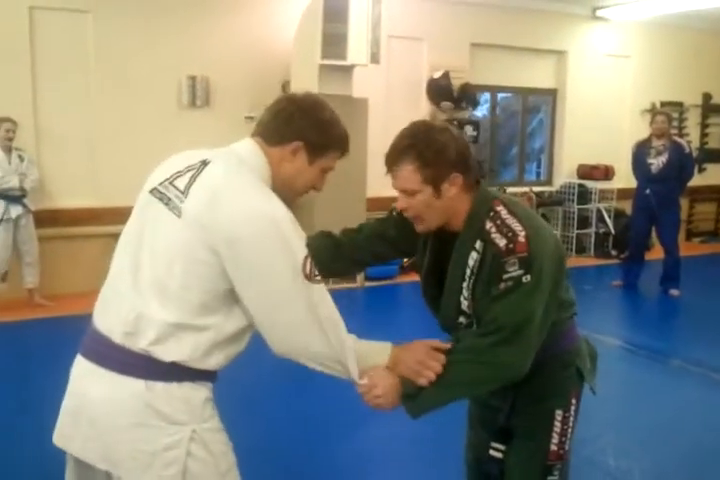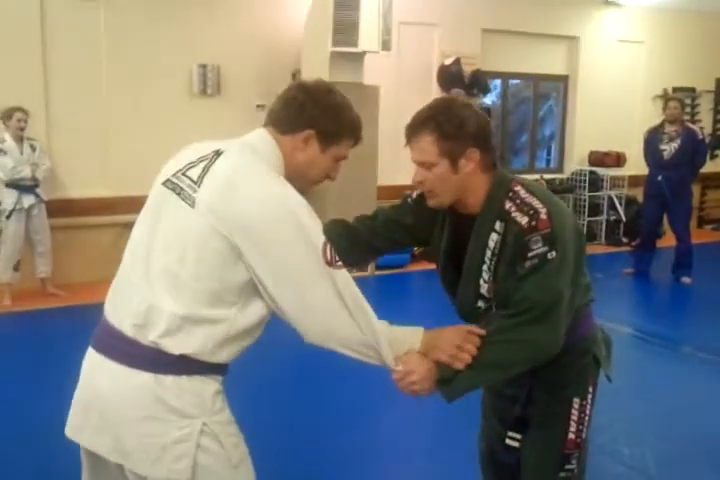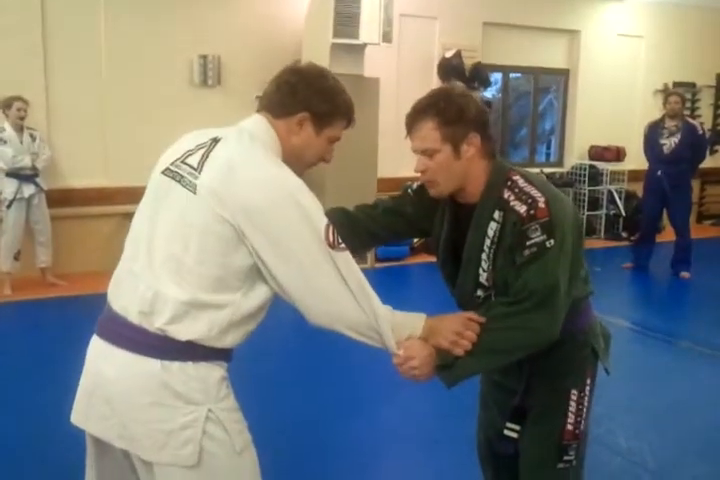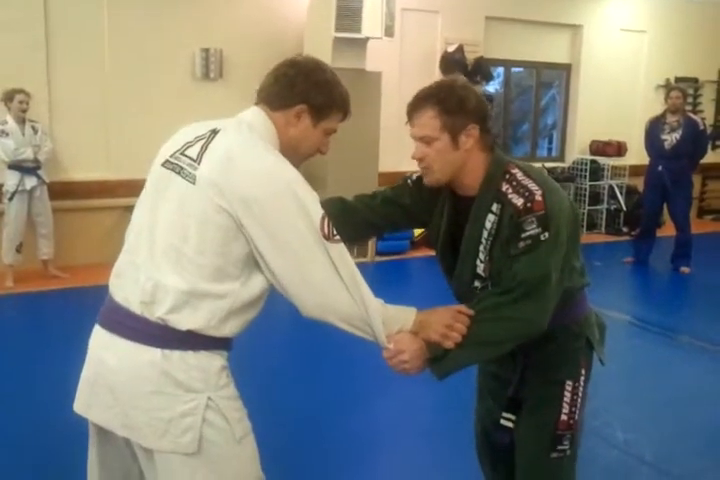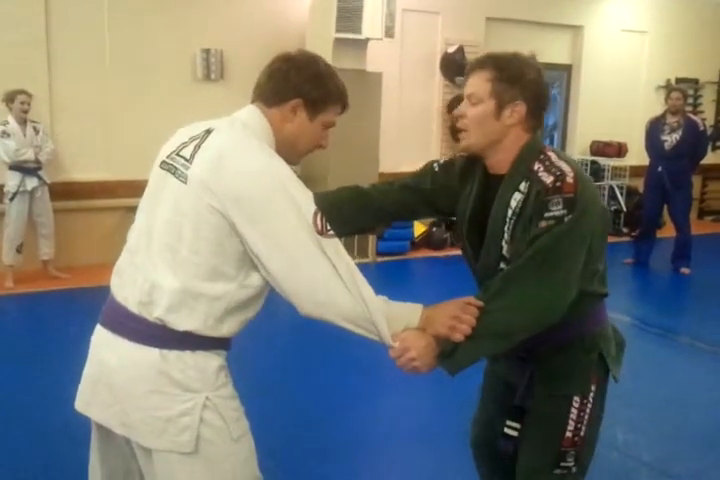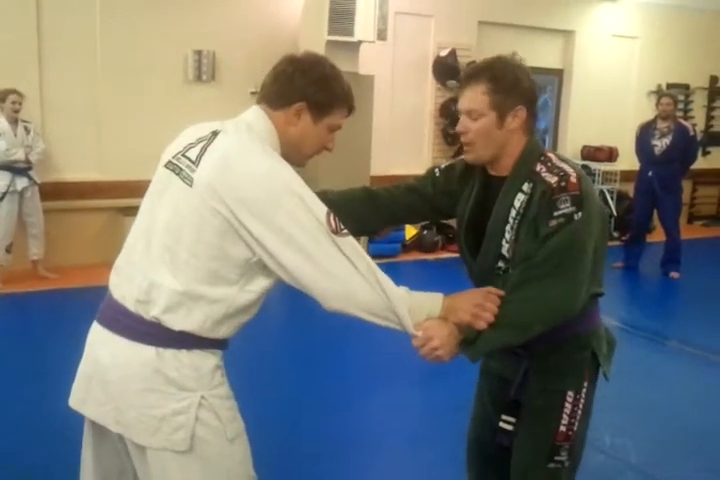
dt=0.5s
person 1, frame 1
left shoulder: (182, 165)
right shoulder: (257, 213)
right elbow: (304, 332)
right wrist: (389, 358)
left hip: (94, 377)
right hip: (156, 403)
person 1, frame 2
left shoulder: (198, 156)
right shoulder: (270, 202)
right elbow: (329, 316)
right wrist: (422, 343)
left hip: (106, 369)
right hip: (166, 396)
person 1, frame 3
left shoulder: (192, 146)
right shoulder: (268, 184)
right elbow: (331, 294)
right wrist: (421, 329)
left hip: (111, 356)
right hip: (173, 383)
person 1, frame 4
left shoulder: (192, 137)
right shoulder: (266, 174)
right elbow: (324, 286)
right wrist: (412, 322)
left hip: (113, 344)
right hip: (173, 372)
person 1, frame 5
left shoulder: (194, 138)
right shoulder: (257, 171)
right elbow: (321, 285)
right wrist: (419, 318)
left hip: (116, 346)
right hip: (172, 371)
person 1, frame 6
left shoulder: (199, 138)
right shoulder: (261, 175)
right elbow: (339, 277)
right wrist: (440, 308)
left hip: (113, 343)
right hip: (168, 370)
person 2, frame 1
left shoulder: (519, 243)
right shoulder: (422, 217)
left elbow: (504, 352)
right elbow: (354, 247)
left wrist: (407, 386)
left hip: (545, 371)
right hip: (494, 368)
person 2, frame 2
left shoulder: (538, 222)
right shoulder: (436, 204)
left elbow: (537, 332)
right elbow: (370, 233)
left wrist: (443, 369)
left hip: (562, 360)
right hip: (506, 356)
person 2, frame 3
left shoulder: (536, 211)
right shoulder: (437, 194)
left elbow: (536, 319)
right elbow: (373, 222)
left wrist: (443, 354)
left hip: (560, 352)
right hip: (506, 348)
person 2, frame 4
left shoulder: (534, 202)
right shoulder: (436, 186)
left elbow: (525, 308)
right elbow: (368, 211)
left wrist: (434, 347)
left hip: (555, 343)
right hip: (502, 342)
person 2, frame 5
left shoulder: (562, 189)
right shoulder: (468, 171)
left elbow: (537, 296)
right elbow: (388, 200)
left wrist: (443, 342)
left hip: (569, 355)
right hip: (512, 347)
person 2, frame 6
left shoulder: (563, 191)
right shoulder: (466, 176)
left elbow: (555, 294)
right elbow: (388, 204)
left wrist: (464, 331)
left hip: (561, 354)
right hip: (505, 345)
person 3, frame 1
left shoulder: (21, 155)
left elbow: (34, 177)
left wrist: (23, 187)
right wrist: (19, 181)
left hip: (21, 207)
left knee: (30, 251)
left ankle: (34, 294)
person 3, frame 2
left shoulder: (33, 145)
left elbow: (45, 166)
left wrist: (35, 177)
right wrist: (31, 171)
left hip: (34, 196)
left knee: (43, 241)
left ankle: (47, 284)
person 3, frame 3
left shoulder: (34, 134)
left elbow: (46, 155)
left wrist: (34, 166)
right wrist: (31, 160)
left hip: (34, 186)
left knee: (43, 230)
left ankle: (47, 273)
person 3, frame 4
left shoulder: (36, 127)
left elbow: (47, 148)
left wrist: (35, 158)
right wrist: (32, 153)
left hip: (36, 178)
right hip: (16, 180)
left knee: (45, 222)
left ankle: (48, 265)
person 3, frame 5
left shoulder: (37, 127)
left elbow: (49, 149)
left wrist: (38, 159)
right wrist: (33, 154)
left hip: (37, 179)
right hip: (17, 181)
left knee: (46, 223)
left ankle: (48, 266)
person 3, frame 6
left shoulder: (28, 127)
left elbow: (39, 149)
left wrist: (27, 159)
right wrist: (23, 154)
left hip: (28, 179)
left knee: (35, 223)
left ankle: (38, 266)
person 4, frame 1
left shoulder: (680, 147)
right shoulder: (640, 147)
left elbow: (687, 171)
left wrist: (673, 190)
right wrist: (646, 186)
left hip: (667, 202)
right hip: (643, 199)
left knee: (670, 243)
right knee: (636, 240)
left ankle: (670, 284)
right ankle: (629, 279)
person 4, frame 2
left shoulder: (692, 133)
right shoulder: (652, 133)
left elbow: (700, 157)
left wrist: (685, 176)
right wrist: (657, 172)
left hip: (679, 188)
right hip: (655, 185)
left knee: (681, 230)
right knee: (648, 228)
left ankle: (682, 271)
right ankle: (640, 266)
person 4, frame 3
left shoulder: (693, 128)
right shoulder: (652, 127)
left elbow: (700, 152)
left wrist: (686, 171)
right wrist: (657, 167)
left hip: (679, 183)
right hip: (655, 180)
left knee: (681, 225)
right knee: (648, 222)
left ankle: (682, 266)
right ankle: (639, 260)
person 4, frame 4
left shoulder: (694, 123)
right shoulder: (653, 122)
left elbow: (701, 148)
left wrist: (686, 166)
right wrist: (658, 162)
left hip: (679, 178)
right hip: (655, 175)
left knee: (681, 220)
right knee: (648, 217)
left ankle: (682, 261)
right ankle: (639, 255)
person 4, frame 5
left shoulder: (694, 124)
right shoulder: (654, 123)
left elbow: (701, 149)
left wrist: (687, 167)
right wrist: (658, 163)
left hip: (679, 179)
right hip: (655, 175)
left knee: (681, 221)
right knee: (648, 218)
left ankle: (682, 262)
right ankle: (640, 256)
person 4, frame 6
left shoulder: (684, 129)
right shoulder: (644, 128)
left elbow: (691, 154)
left wrist: (676, 172)
right wrist: (649, 168)
left hip: (669, 184)
right hip: (646, 180)
left knee: (671, 226)
right knee: (638, 222)
left ankle: (671, 266)
right ankle: (630, 260)
